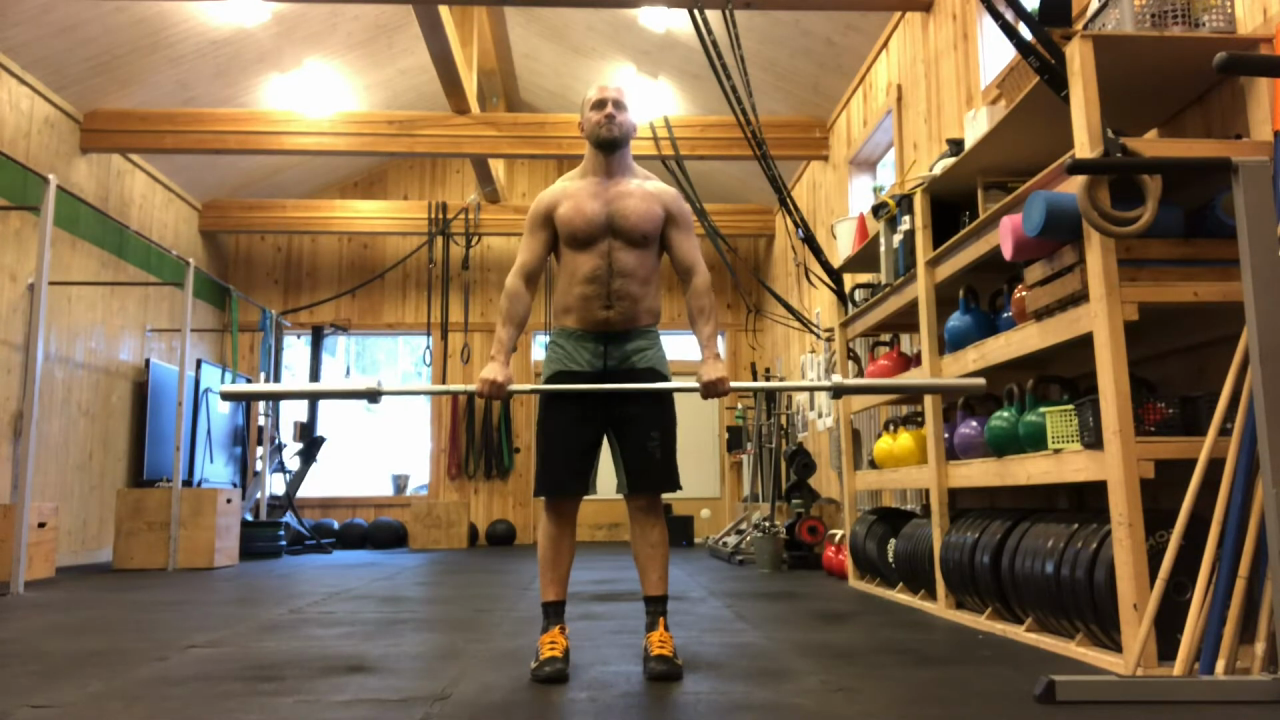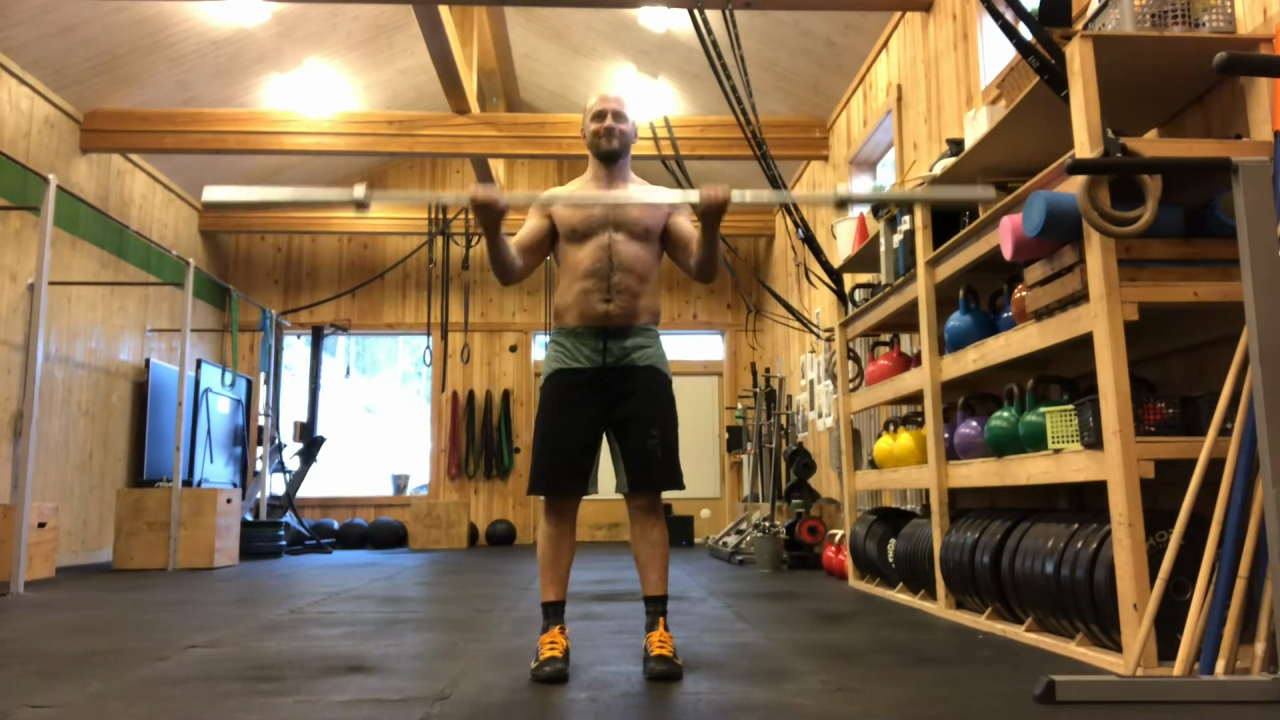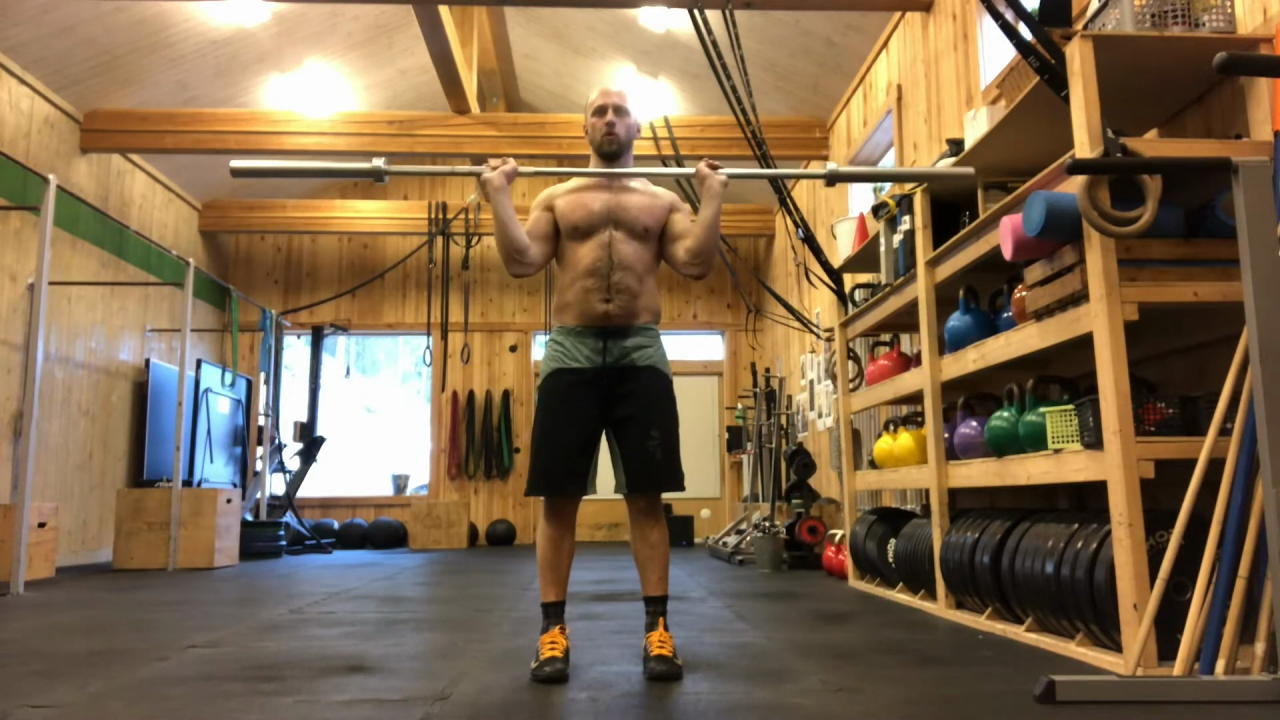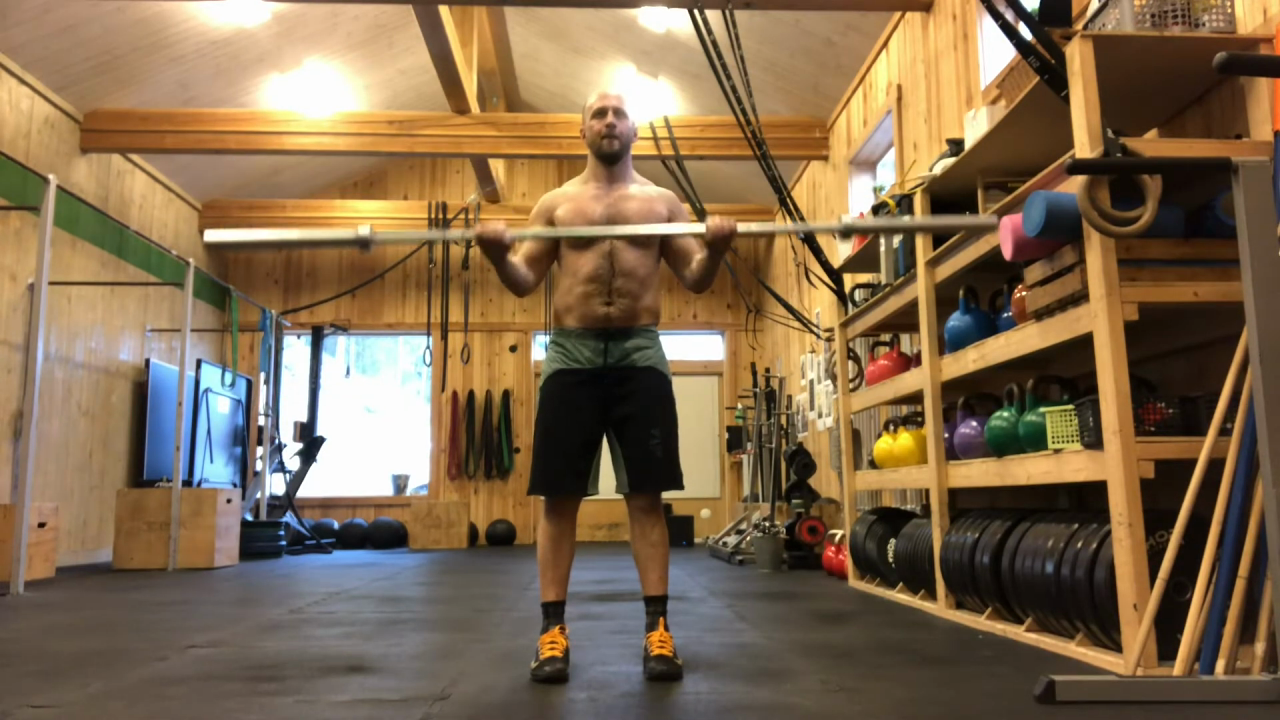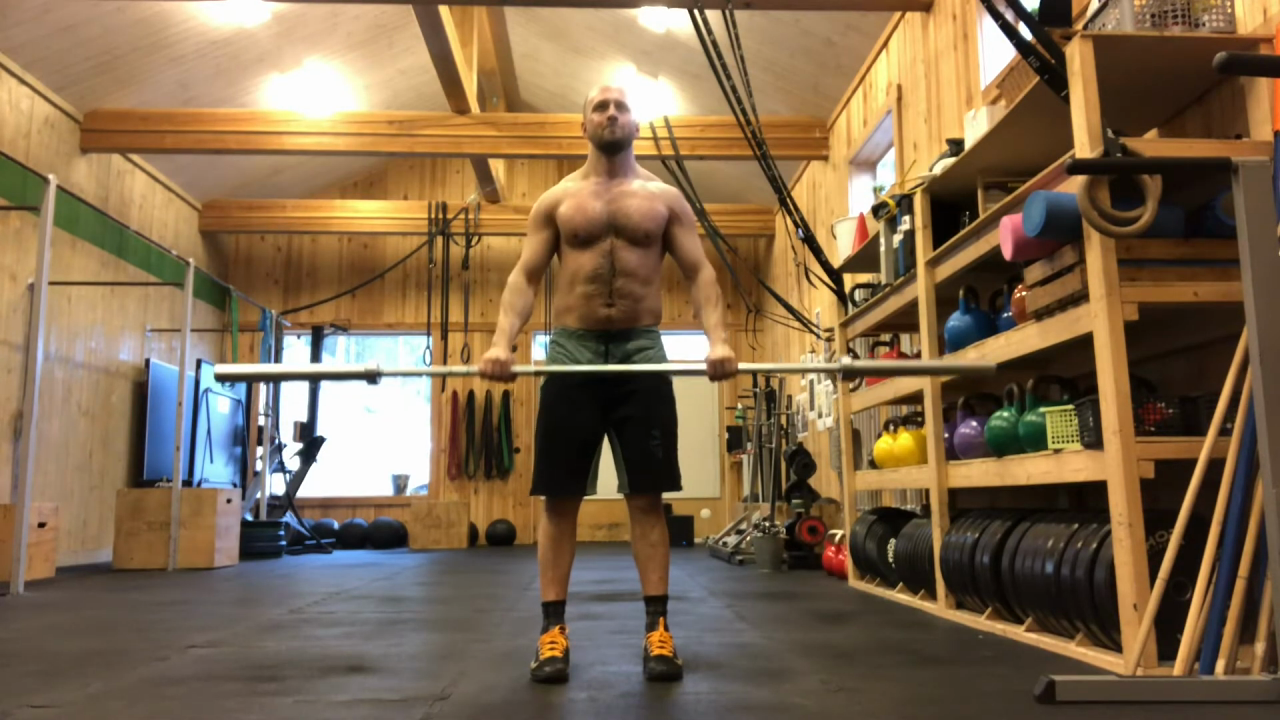
dt=0.5s
person 1, frame 1
left shoulder: (663, 198)
right shoulder: (554, 199)
left elbow: (695, 276)
right elbow: (520, 279)
left wrist: (710, 355)
right wrist: (499, 356)
left hip: (640, 355)
right hip: (570, 355)
left knee: (646, 495)
right knee: (559, 497)
left ankle: (657, 629)
right ankle: (553, 630)
person 1, frame 2
left shoulder: (662, 201)
right shoulder: (554, 201)
left elbow: (702, 269)
right elbow: (511, 268)
left wrist: (712, 221)
right wrist: (490, 224)
left hip: (640, 353)
right hip: (572, 353)
left knee: (646, 495)
right knee: (559, 496)
left ankle: (657, 627)
right ankle: (553, 629)
person 1, frame 3
left shoulder: (663, 199)
right shoulder: (555, 197)
left elbow: (697, 263)
right elbow: (520, 261)
left wrist: (711, 196)
right wrist: (497, 195)
left hip: (640, 354)
right hip: (571, 354)
left knee: (646, 496)
right knee: (559, 496)
left ankle: (657, 628)
right ankle: (553, 630)
person 1, frame 4
left shoulder: (664, 202)
right shoulder: (555, 202)
left elbow: (696, 278)
right elbow: (524, 279)
left wrist: (716, 248)
right wrist: (497, 254)
left hip: (639, 355)
right hip: (571, 356)
left knee: (647, 495)
right knee: (559, 496)
left ankle: (657, 628)
right ankle: (553, 630)
person 1, frame 5
left shoulder: (666, 198)
right shoulder: (555, 200)
left elbow: (698, 272)
right elbow: (525, 277)
left wrist: (717, 338)
right wrist: (502, 342)
left hip: (641, 354)
right hip: (571, 354)
left knee: (647, 496)
right knee: (560, 497)
left ankle: (657, 628)
right ankle: (553, 630)
